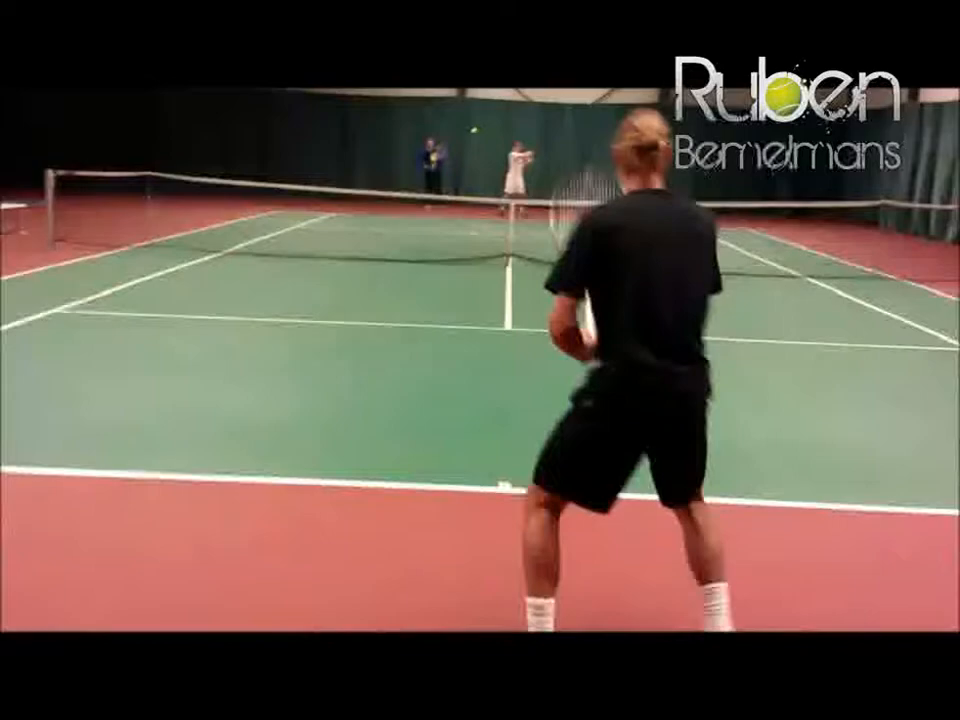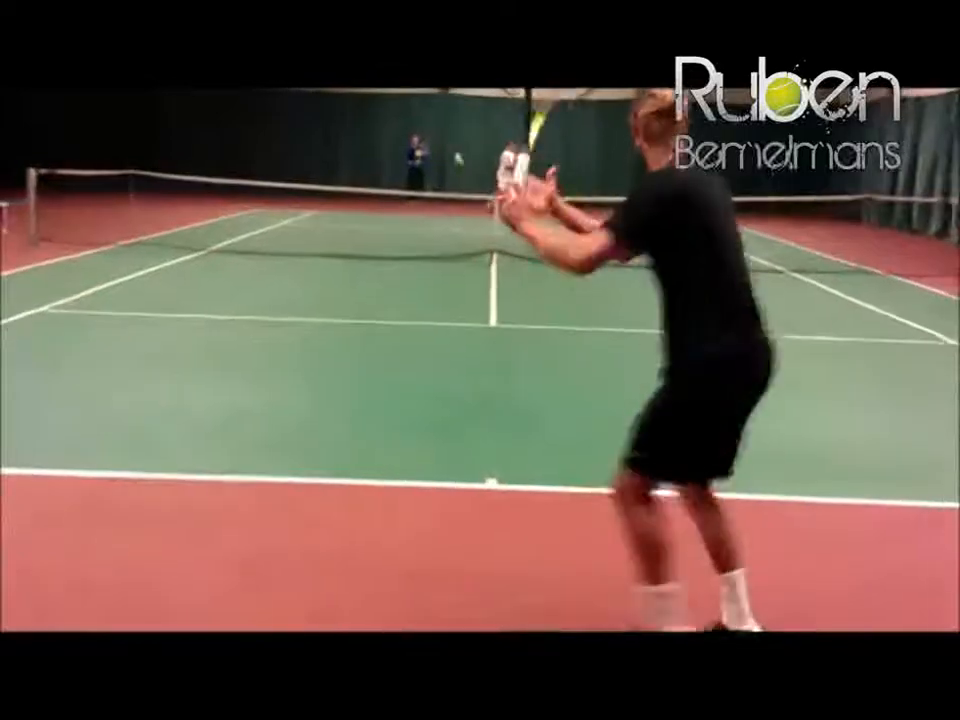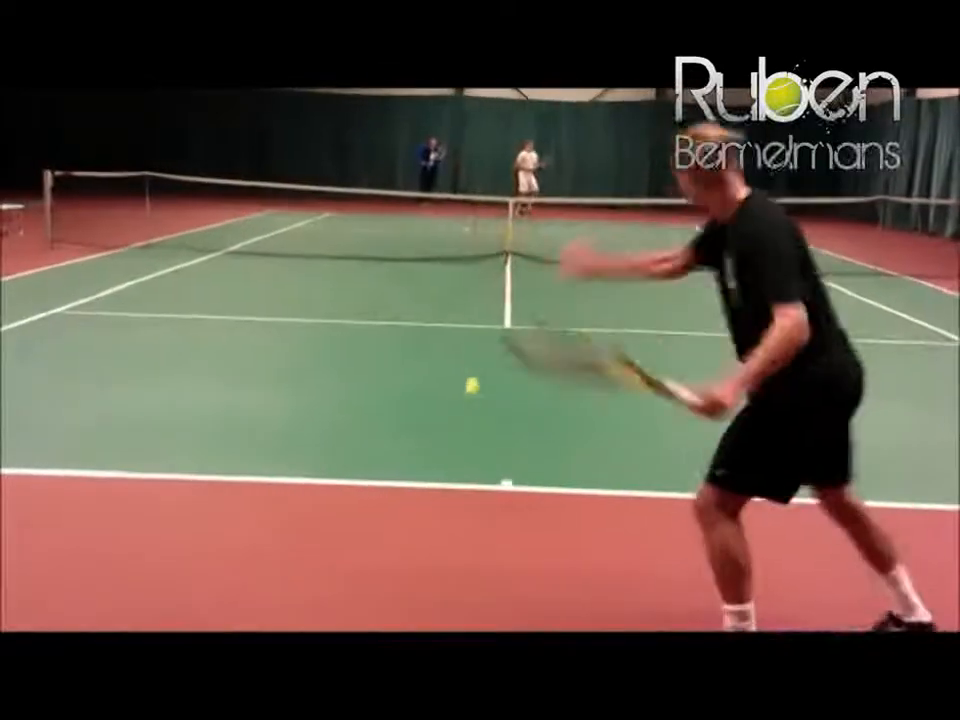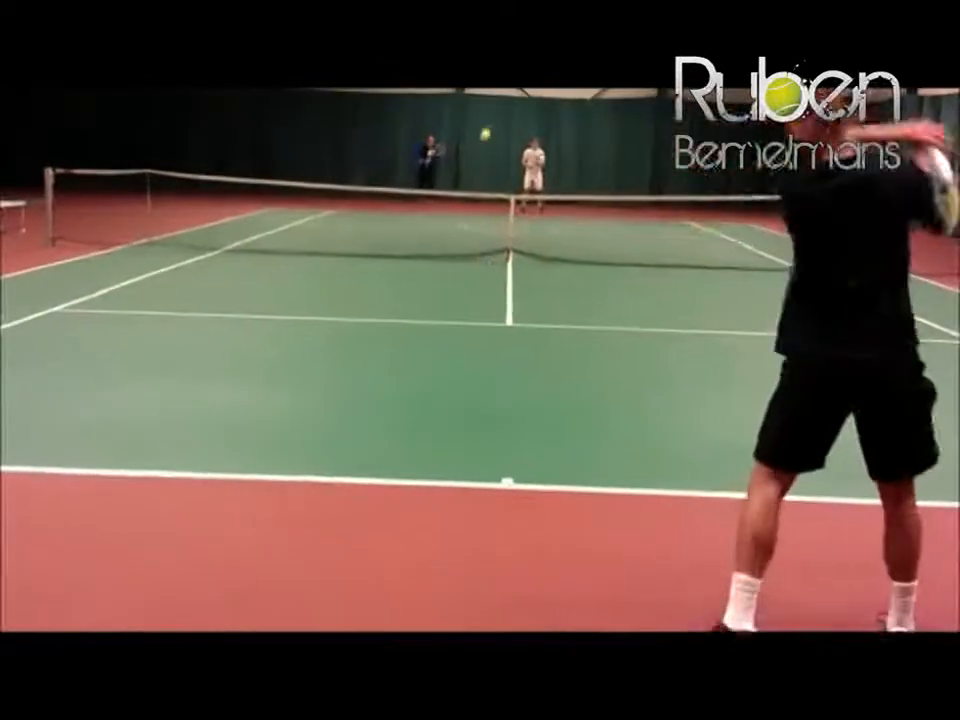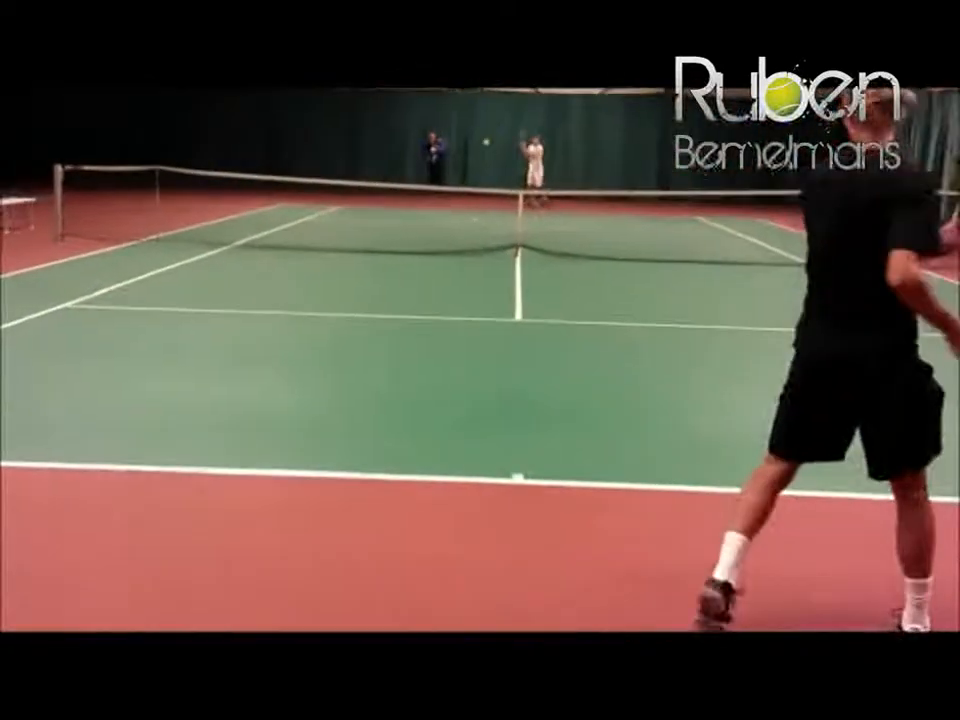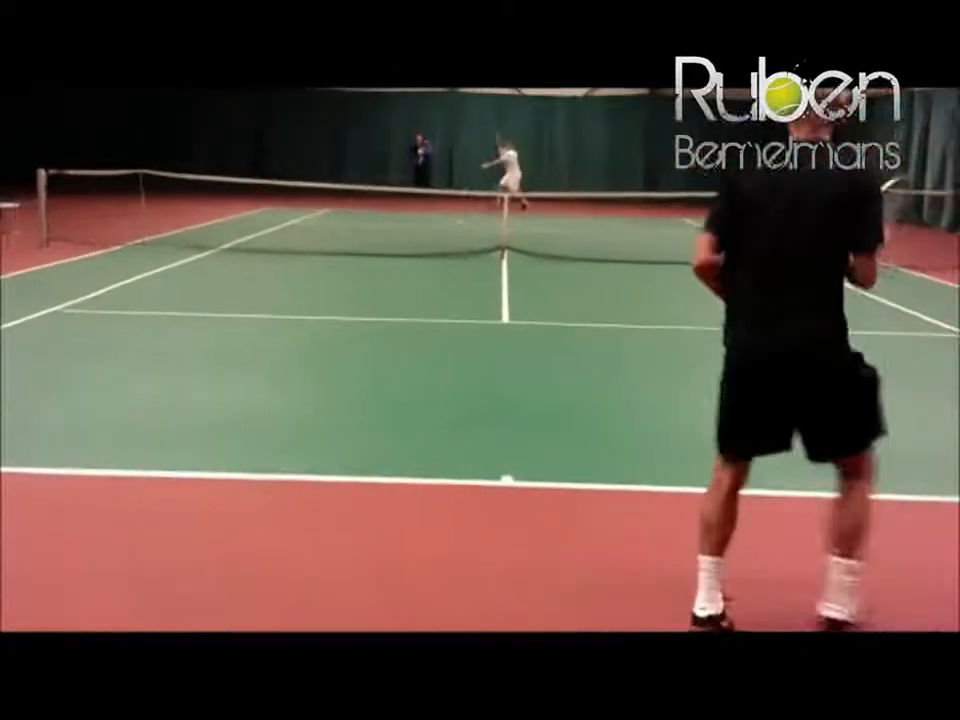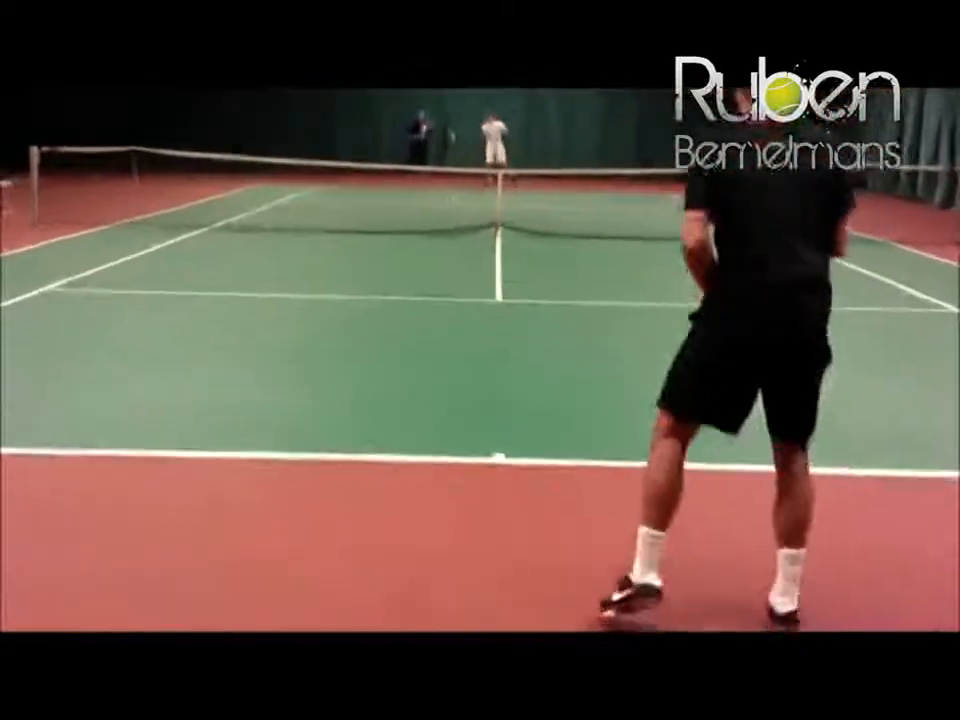
dt=0.4s
person 1, frame 1
left shoulder: (599, 223)
right shoulder: (701, 223)
left elbow: (560, 327)
left wrist: (591, 352)
left hip: (621, 390)
right hip: (686, 389)
left knee: (543, 502)
right knee: (689, 505)
left ankle: (541, 626)
right ankle: (720, 623)
person 1, frame 2
left shoulder: (663, 188)
right shoulder: (700, 184)
left elbow: (581, 261)
right elbow: (613, 239)
left wrist: (526, 223)
right wrist: (556, 208)
left hip: (713, 363)
right hip: (743, 357)
left knee: (634, 489)
right knee: (693, 487)
left ankle: (664, 625)
right ankle: (740, 622)
person 1, frame 3
left shoulder: (760, 232)
right shoulder: (731, 224)
left elbow: (793, 325)
right elbow: (676, 261)
left wrist: (738, 383)
right wrist: (604, 265)
left hip: (799, 388)
right hip: (832, 377)
left knee: (715, 507)
right knee: (834, 496)
left ankle: (740, 628)
right ankle: (911, 611)
person 1, frame 4
left shoulder: (798, 186)
right shoulder: (900, 180)
left elbow: (833, 158)
left wrist: (900, 133)
right wrist: (919, 145)
left hip: (814, 360)
right hip: (890, 360)
left knee: (767, 483)
right knee: (899, 493)
left ankle: (738, 621)
right ankle: (901, 622)
person 1, frame 5
left shoulder: (818, 181)
right shoulder: (908, 184)
right elbow: (903, 276)
left hip: (817, 350)
right hip: (884, 355)
left knee: (776, 465)
right knee: (910, 488)
left ankle: (723, 579)
right ankle: (916, 620)
person 1, frame 6
left shoulder: (747, 175)
right shoulder: (855, 181)
left elbow: (704, 262)
right elbow: (865, 273)
left hip: (750, 343)
right hip: (820, 346)
left knee: (729, 470)
right knee: (855, 470)
left ankle: (707, 606)
right ankle: (840, 609)
person 1, frame 7
left shoulder: (718, 148)
right shoulder: (820, 148)
left elbow: (695, 241)
right elbow: (837, 242)
left wrist: (717, 291)
left hip: (736, 312)
right hip: (803, 317)
left knee: (670, 432)
right knee: (792, 457)
left ankle: (644, 576)
right ankle: (785, 600)
